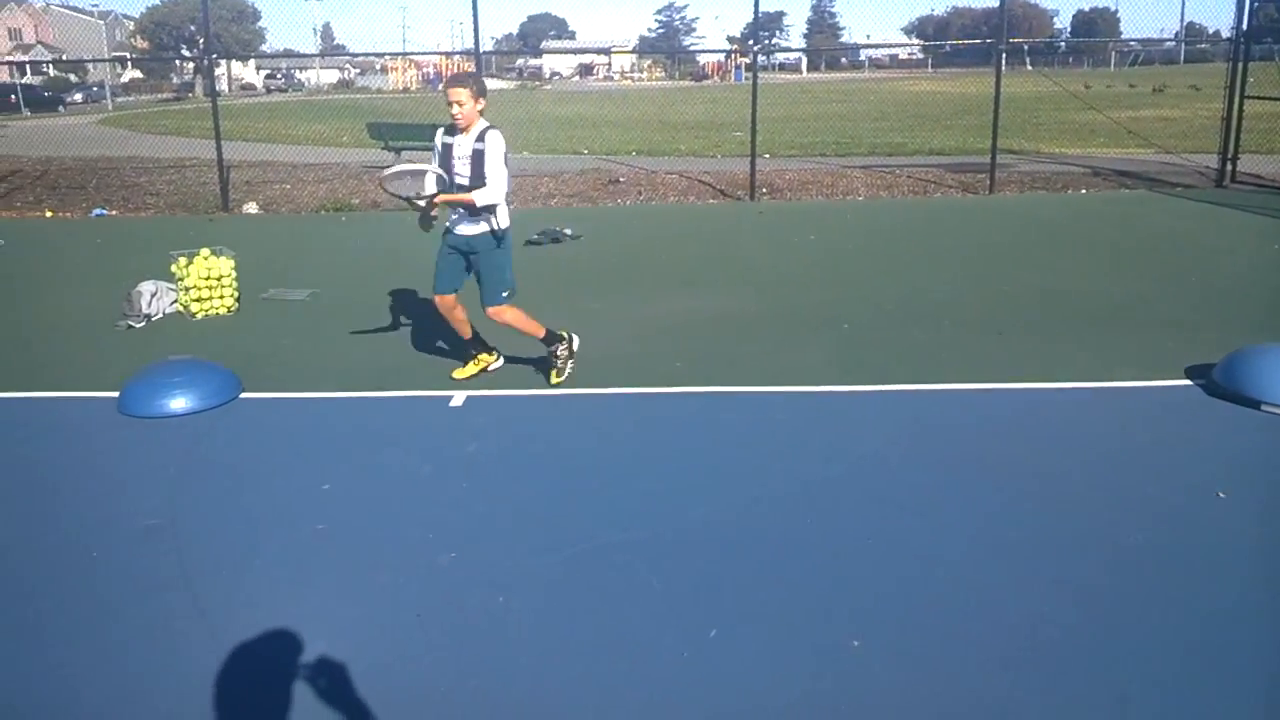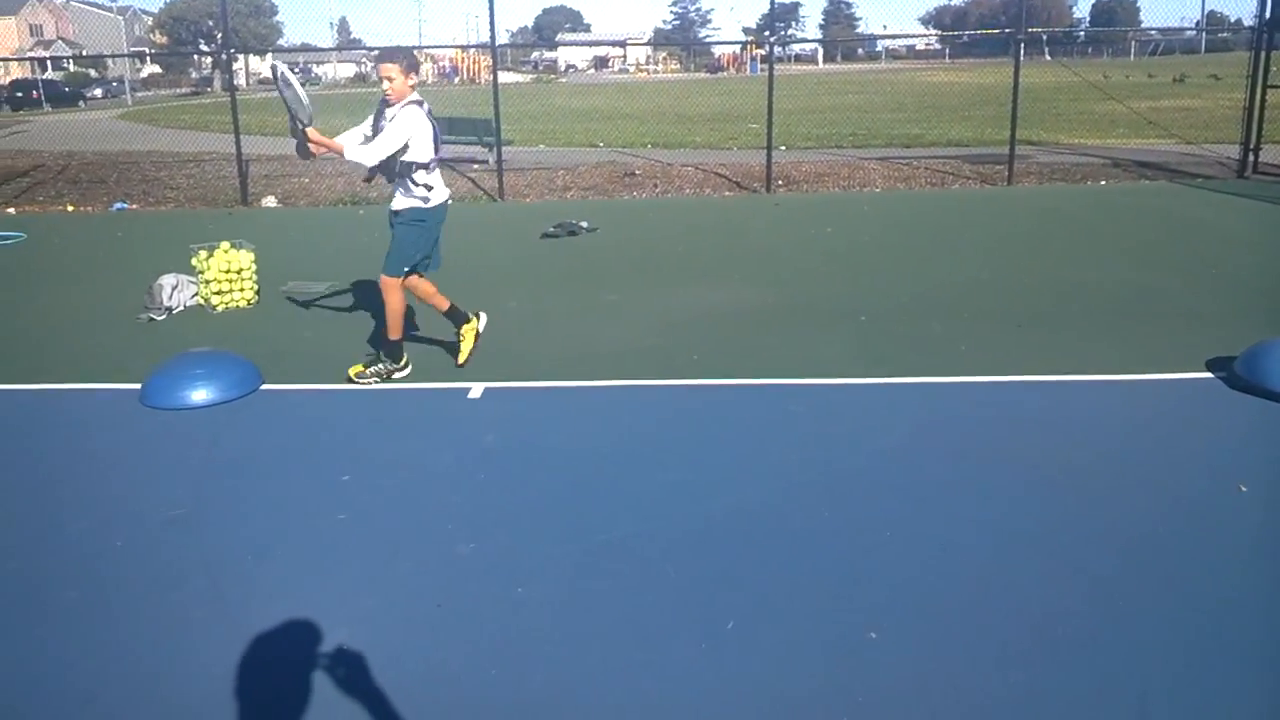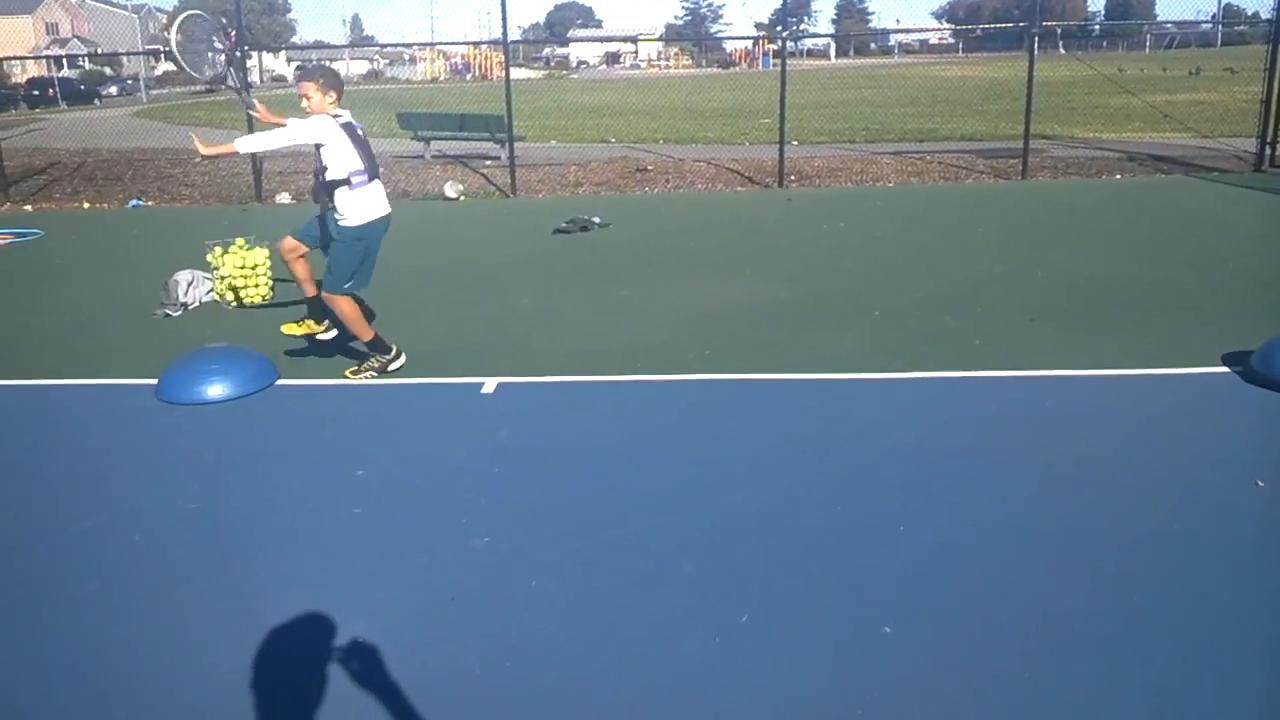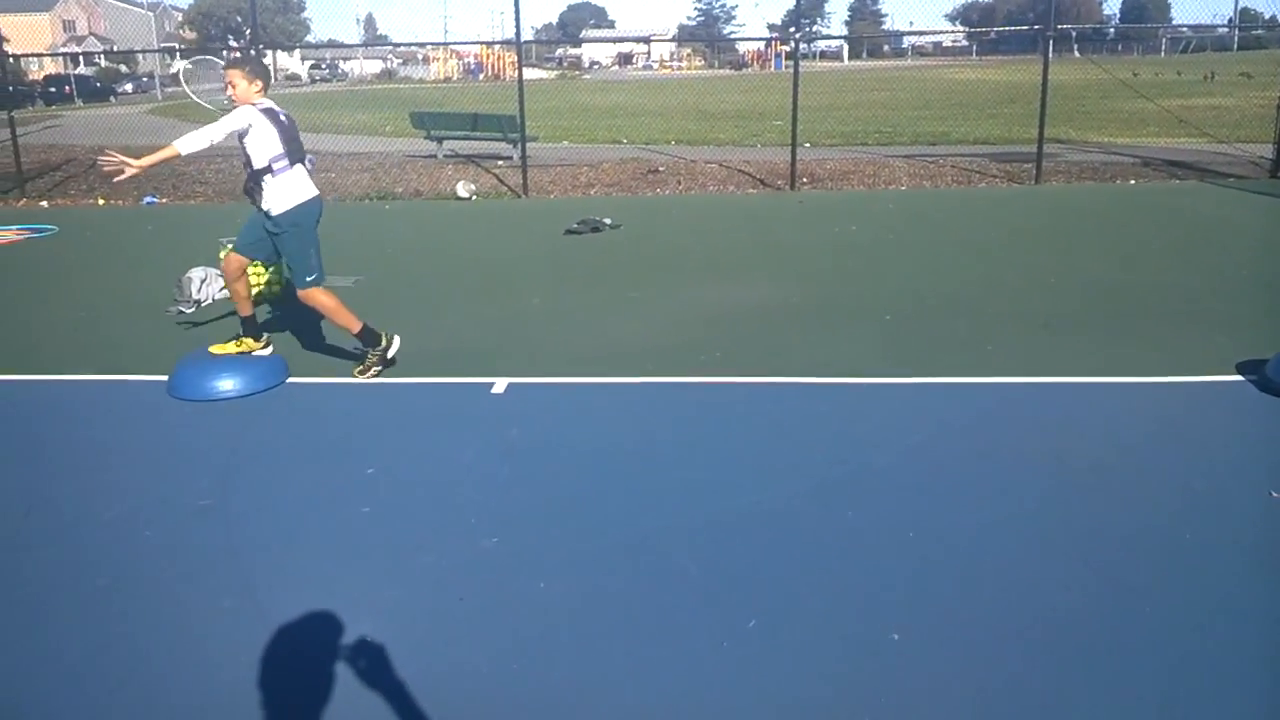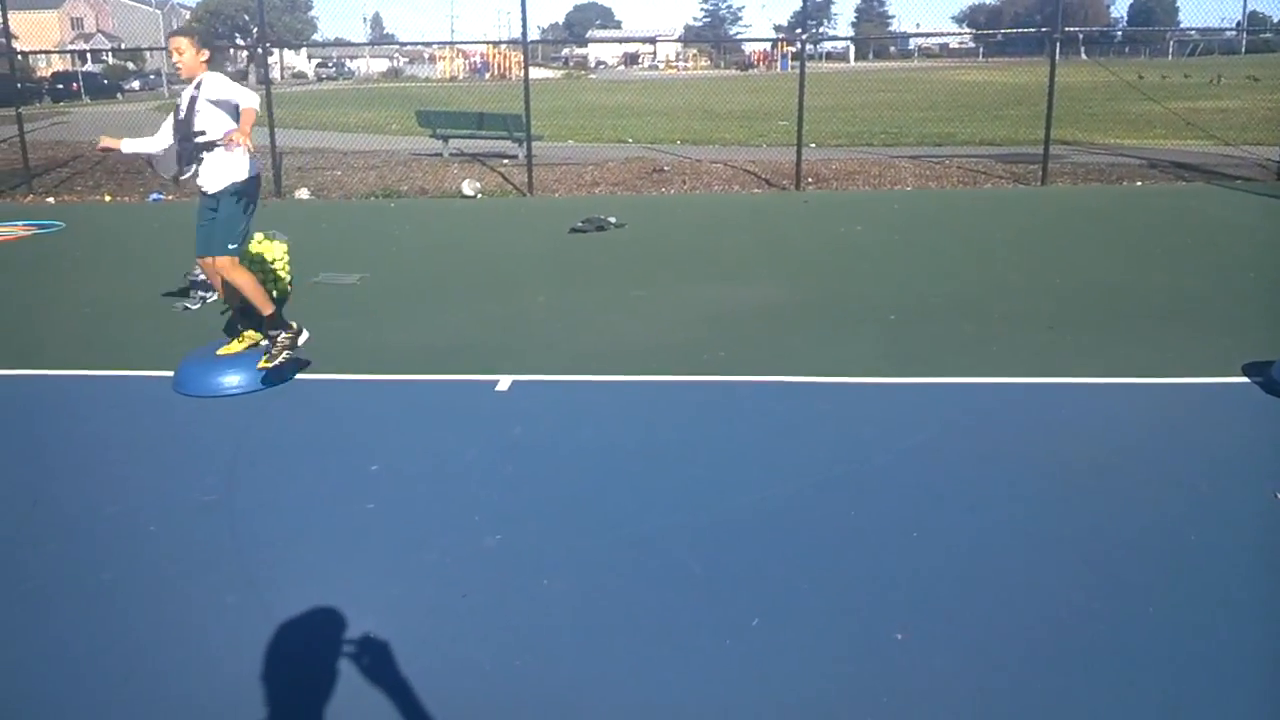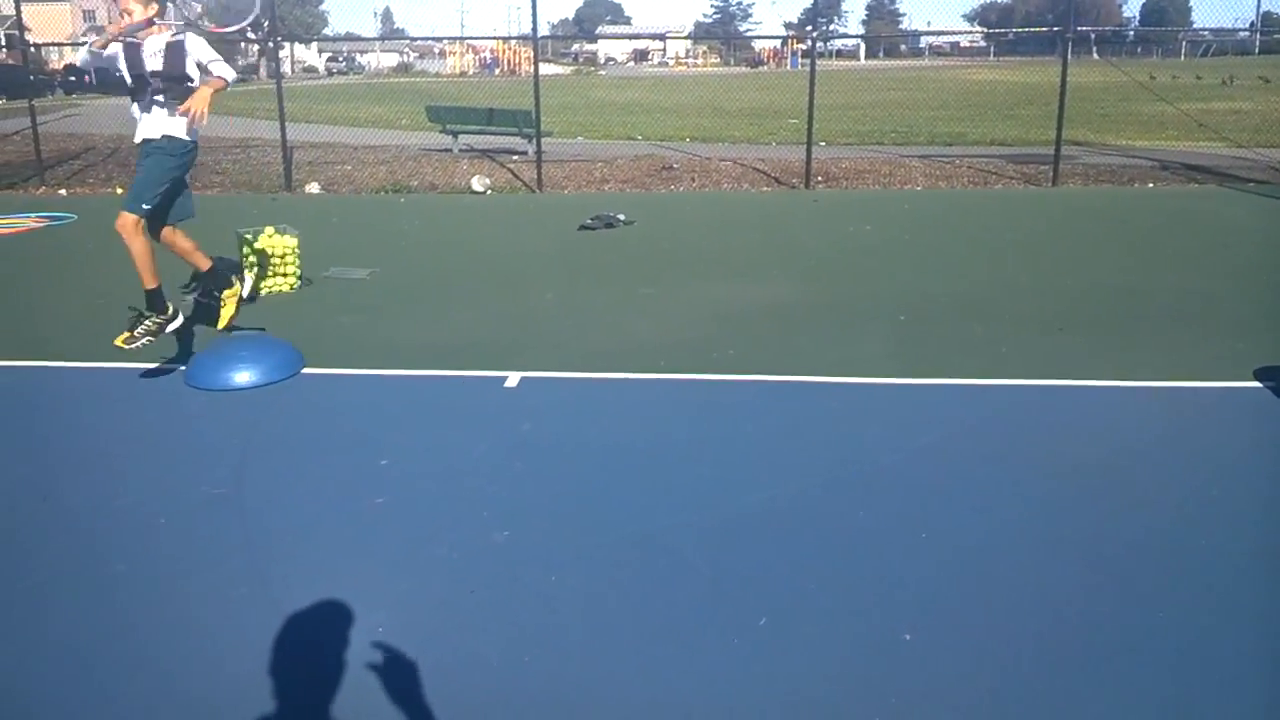
dt=0.2s
person 1, frame 1
left shoulder: (491, 140)
right shoulder: (444, 136)
left elbow: (495, 195)
right elbow: (440, 178)
left wrist: (449, 197)
right wrist: (433, 202)
left hip: (487, 233)
right hip: (456, 232)
left knee: (497, 312)
right knee: (443, 300)
left ankle: (560, 343)
right ankle: (485, 354)
person 1, frame 2
left shoulder: (410, 114)
right shoulder: (387, 107)
left elbow: (370, 156)
right elbow: (360, 134)
left wrist: (323, 143)
right wrist: (323, 143)
left hip: (421, 209)
right hip: (407, 206)
left knee: (389, 281)
right knee: (409, 279)
left ankle: (393, 360)
right ankle: (466, 323)
person 1, frame 3
left shoulder: (320, 127)
right shoulder: (337, 121)
left elbow: (264, 142)
left wrist: (212, 150)
right wrist: (275, 120)
left hip: (362, 222)
right hip: (346, 214)
left knee: (333, 295)
right knee: (288, 248)
left ankle: (384, 354)
right ankle: (319, 320)
person 1, frame 4
left shoulder: (248, 114)
right shoulder: (274, 114)
left elbow: (195, 139)
left wrist: (141, 163)
left hip: (296, 210)
right hip: (280, 209)
left knee: (309, 290)
right knee: (233, 265)
left ankle: (378, 343)
right ankle: (252, 337)
person 1, frame 5
left shoulder: (213, 83)
right shoulder: (187, 97)
left elbow: (247, 98)
right elbow: (161, 142)
left wrist: (243, 127)
right wrist: (118, 145)
left hip: (234, 184)
right hip: (212, 189)
left knee: (224, 262)
right knee: (209, 264)
left ankle: (284, 329)
right ankle: (255, 329)
person 1, frame 6
left shoulder: (186, 44)
right shoulder: (122, 46)
left elbow: (226, 73)
right elbow: (88, 59)
left wrist: (206, 90)
right wrist: (107, 37)
left hip: (173, 144)
right hip: (149, 144)
left knee: (127, 223)
right knee: (166, 232)
left ankle: (159, 310)
right ankle: (229, 280)
